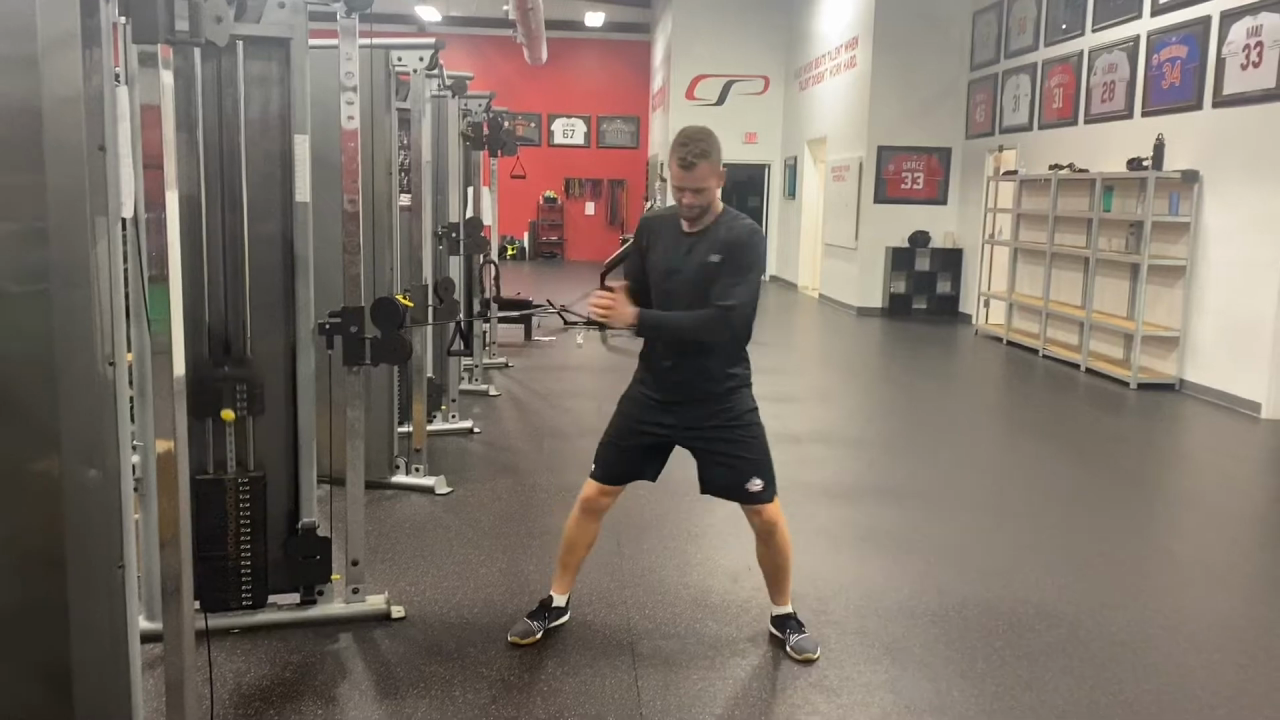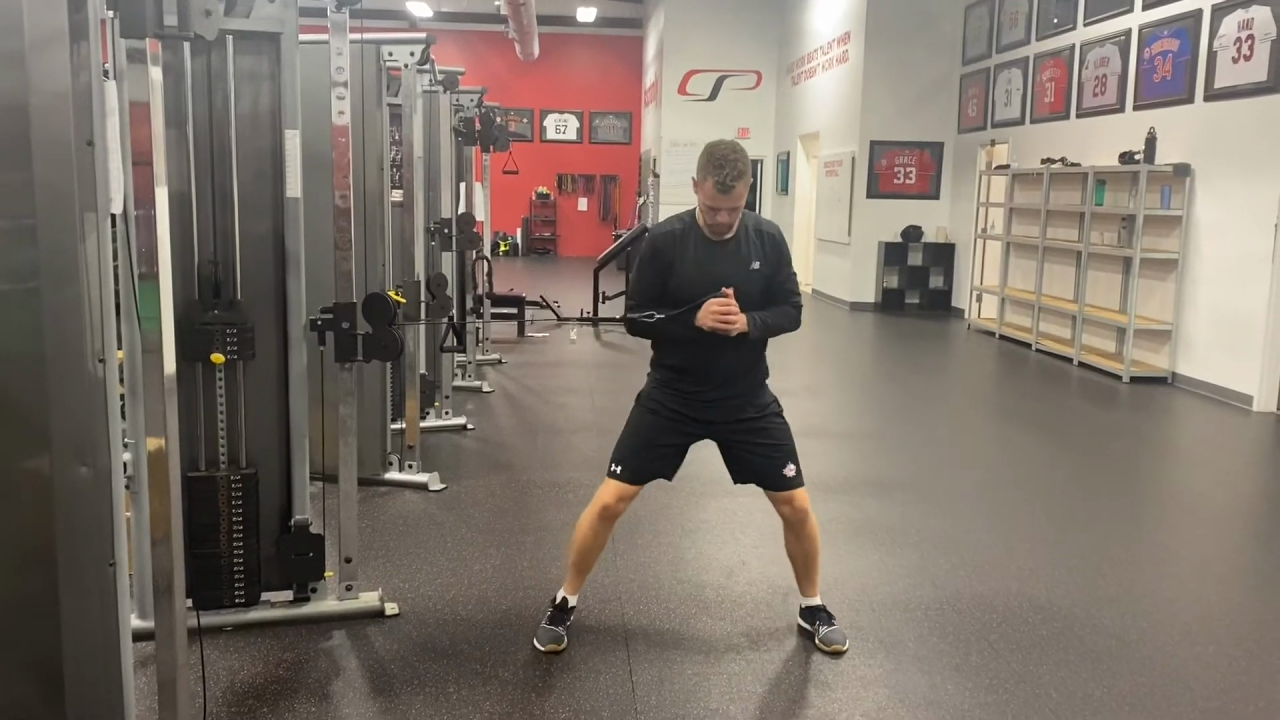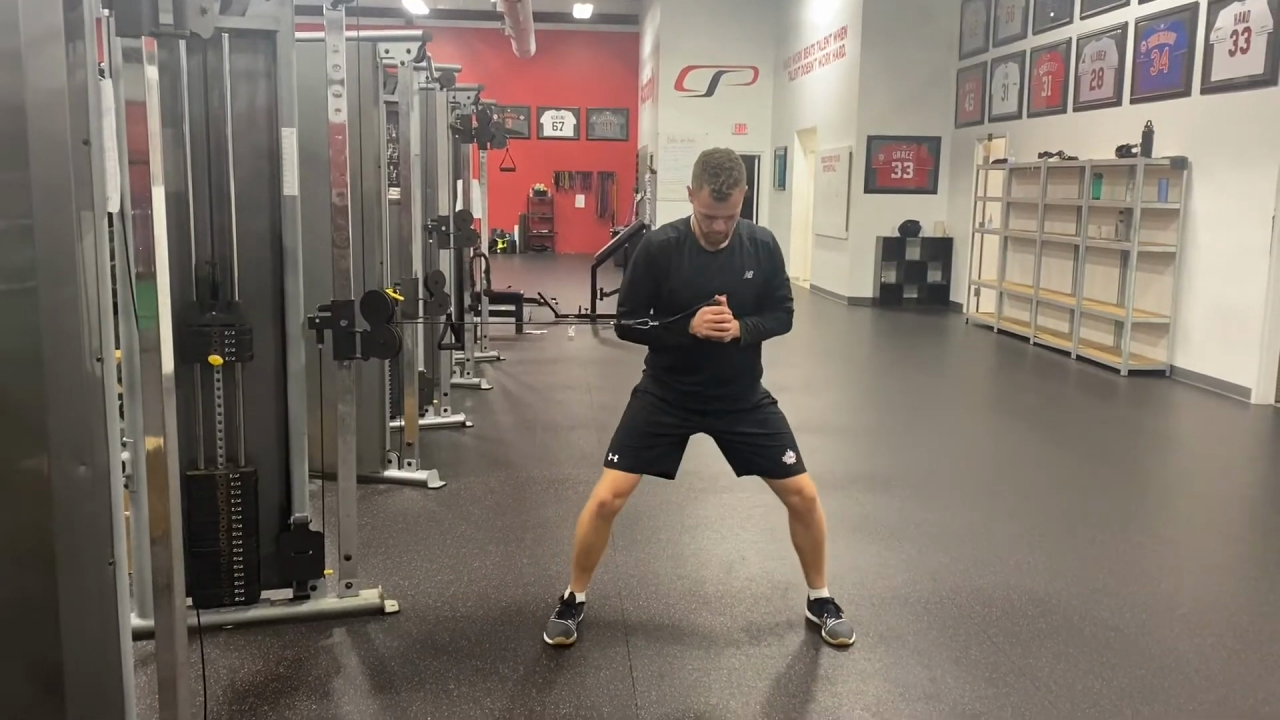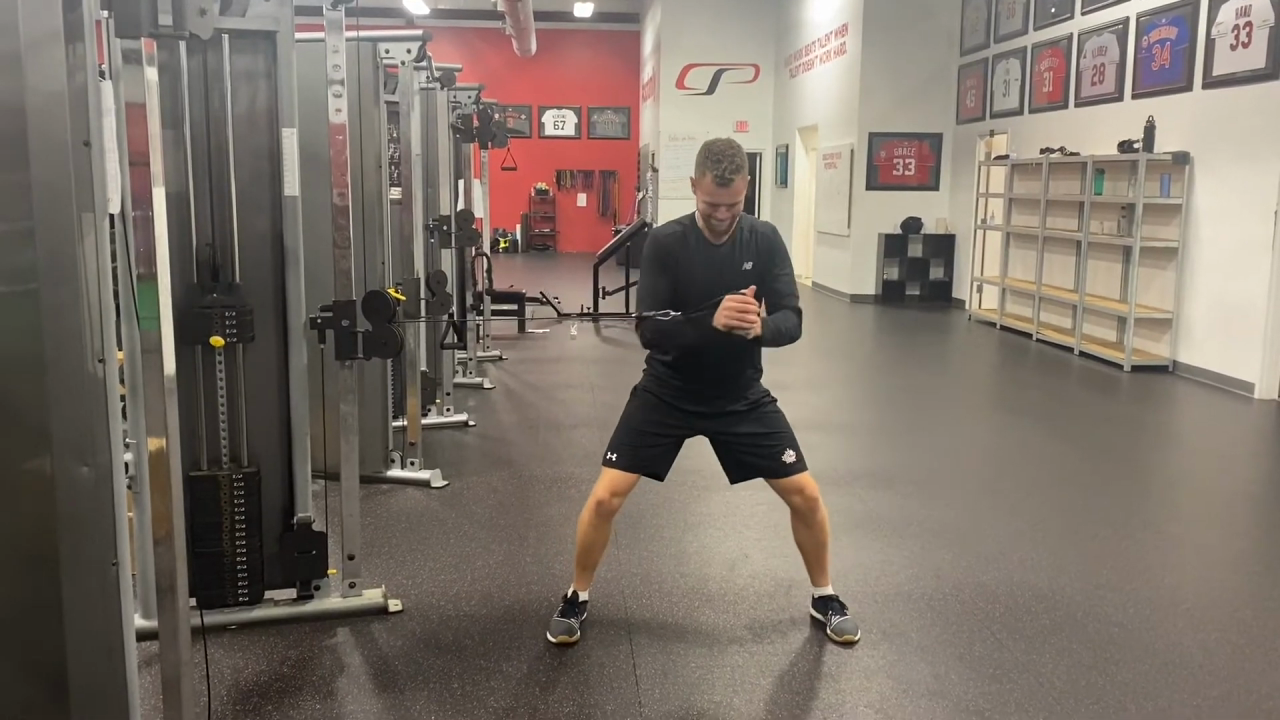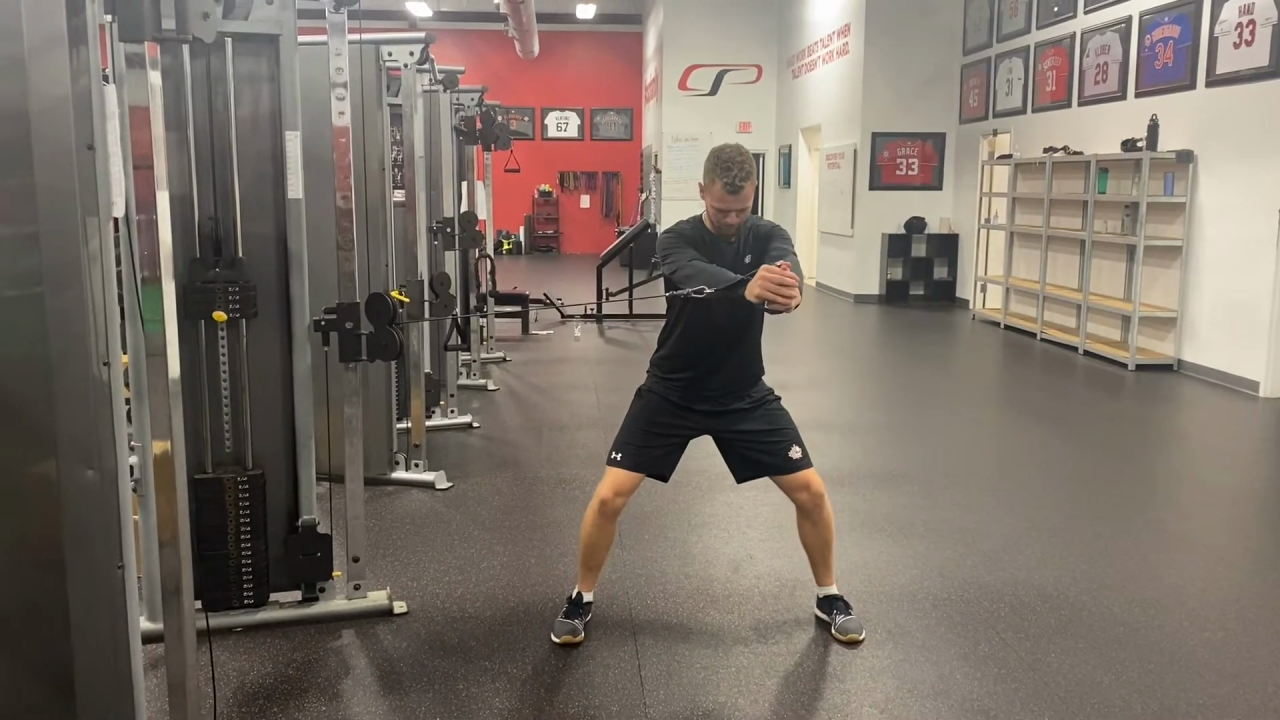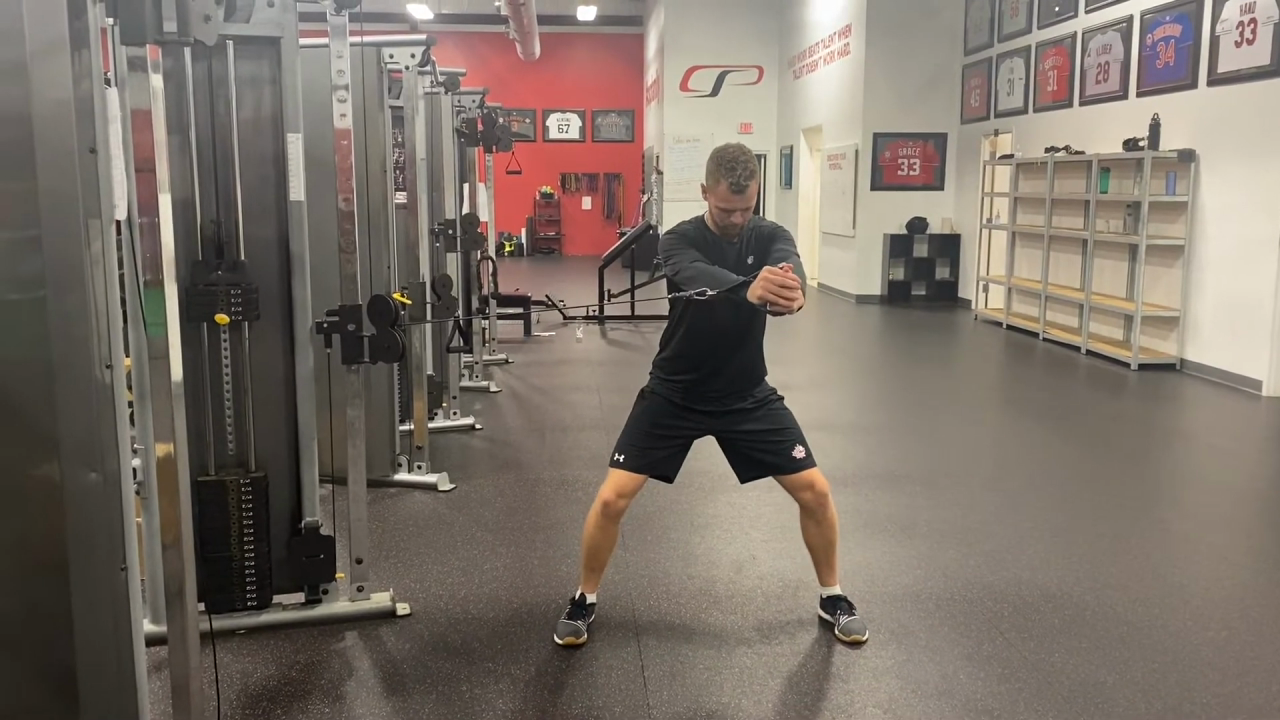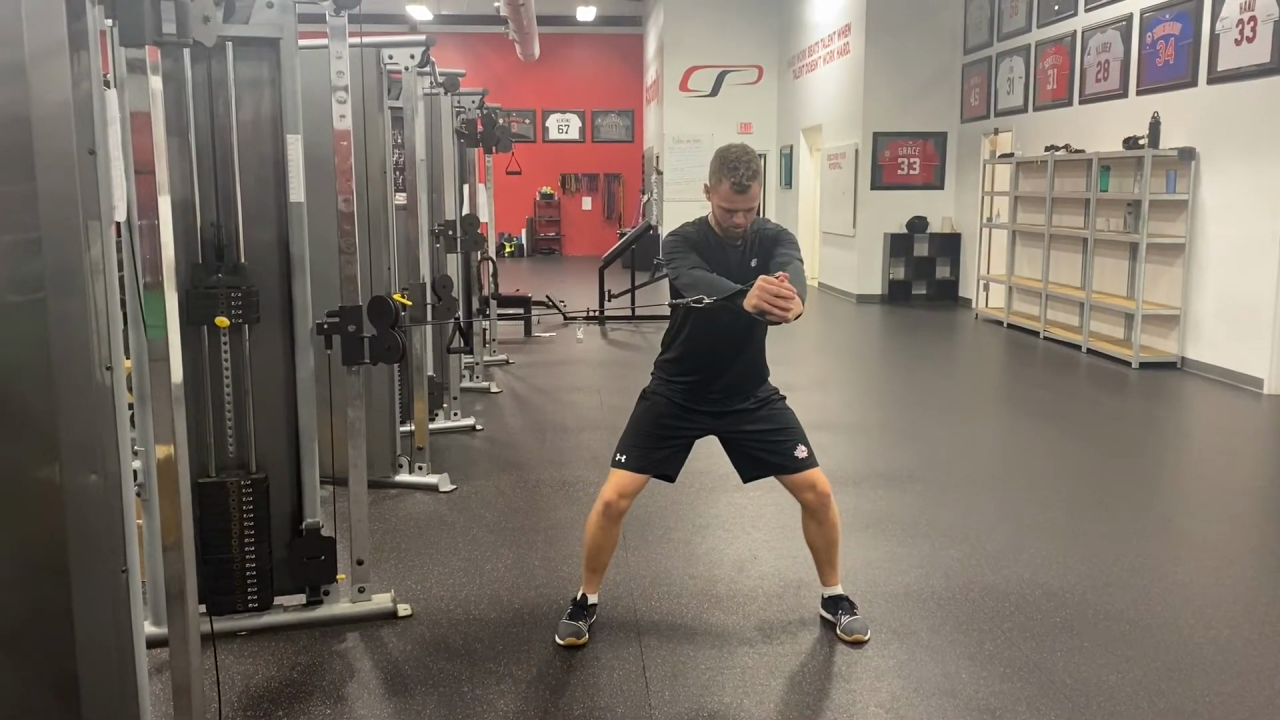
dt=0.7s
person 1, frame 1
left shoulder: (743, 238)
right shoulder: (653, 227)
left elbow: (724, 325)
right elbow: (635, 292)
left wrist: (638, 318)
right wrist: (614, 303)
left hip: (720, 402)
right hip: (653, 394)
left knee: (766, 515)
right knee: (594, 497)
left ankle: (783, 616)
right ankle: (556, 602)
person 1, frame 2
left shoulder: (768, 239)
right shoulder: (664, 240)
left elbow: (791, 311)
right elbow: (635, 319)
left wrist: (748, 323)
right wrist: (695, 319)
left hip: (746, 400)
right hip: (670, 397)
left knee: (796, 506)
right knee: (609, 502)
left ankle: (812, 607)
right ankle: (564, 603)
person 1, frame 3
left shoulder: (762, 245)
right shoulder: (658, 248)
left elbow: (782, 314)
right elbow: (627, 323)
left wrist: (741, 328)
right wrist: (688, 327)
left hip: (742, 397)
right hip: (666, 394)
left knee: (803, 495)
right knee: (606, 498)
left ankle: (820, 600)
right ankle: (573, 599)
person 1, frame 4
left shoulder: (764, 239)
right shoulder: (665, 242)
left elbow: (790, 318)
right elbow: (650, 328)
left wrist: (763, 325)
right wrist: (712, 320)
left hip: (741, 395)
right hip: (667, 394)
left knee: (806, 496)
right knee: (604, 499)
left ankle: (824, 598)
right ankle: (576, 598)
person 1, frame 5
left shoulder: (768, 236)
right shoulder: (677, 239)
left elbow: (787, 273)
right elbow: (699, 277)
left wrist: (786, 290)
right wrist: (747, 287)
left hip: (744, 394)
right hip: (672, 393)
left knee: (811, 492)
right knee: (609, 497)
left ankle: (829, 597)
right ankle: (581, 598)
person 1, frame 6
left shoulder: (770, 237)
right shoulder: (679, 240)
left elbow: (789, 268)
right elbow: (699, 279)
left wrist: (792, 291)
right wrist: (750, 289)
left hip: (747, 394)
right hip: (674, 394)
left knee: (816, 492)
right knee: (611, 500)
left ankle: (833, 597)
right ankle: (585, 599)
person 1, frame 7
left shoulder: (775, 240)
right shoulder: (682, 242)
left elbow: (791, 275)
right elbow: (697, 285)
left wrist: (791, 299)
right wrist: (747, 298)
left hip: (749, 394)
right hip: (677, 394)
left knee: (818, 492)
right knee: (613, 500)
left ankle: (834, 597)
right ankle: (586, 599)
